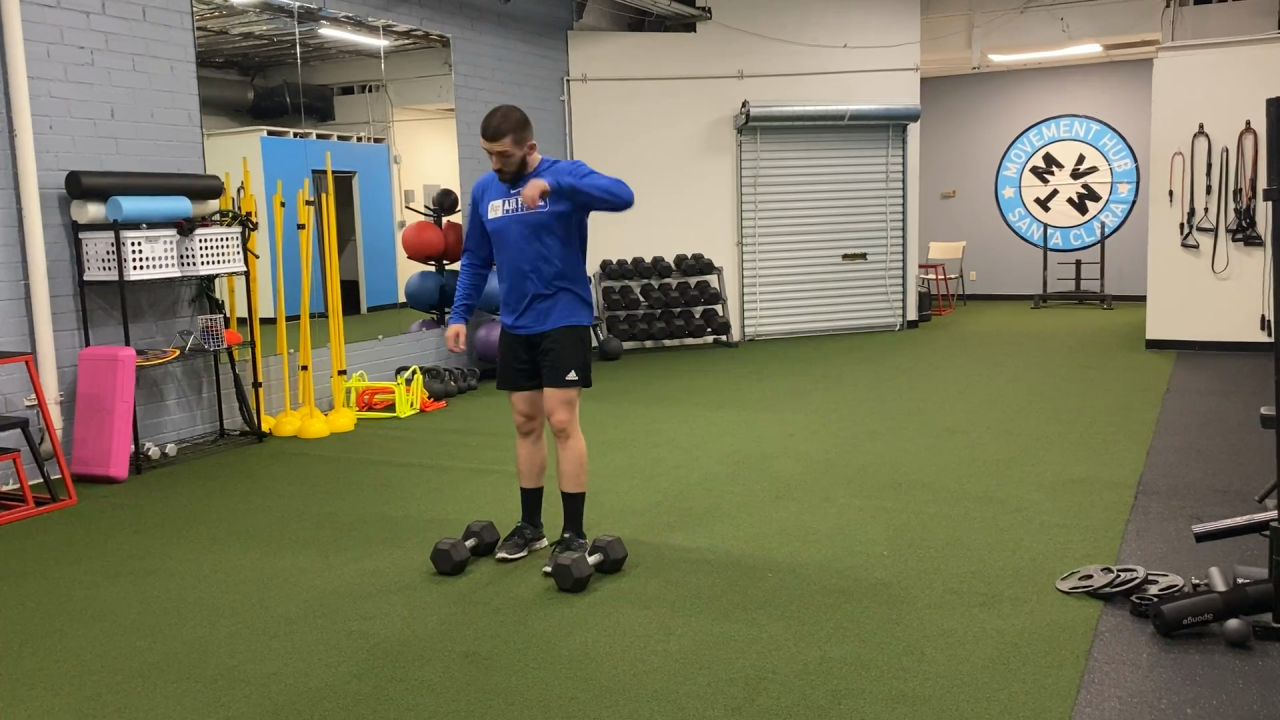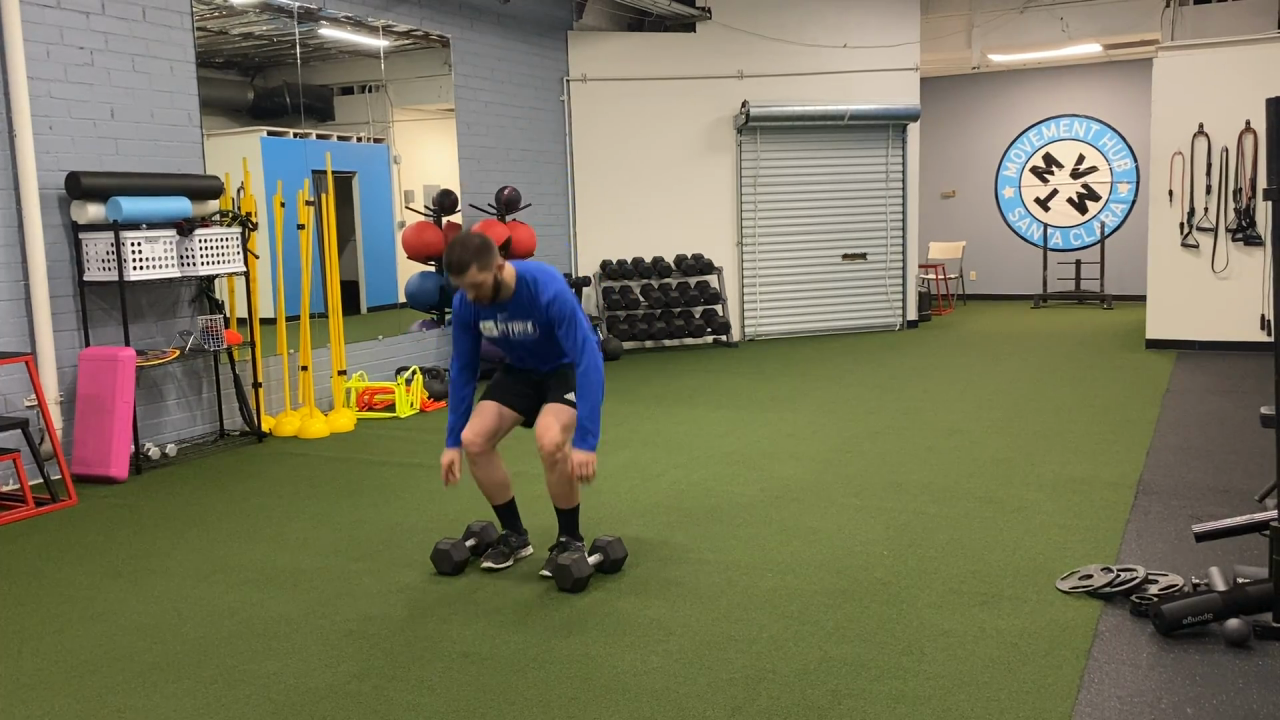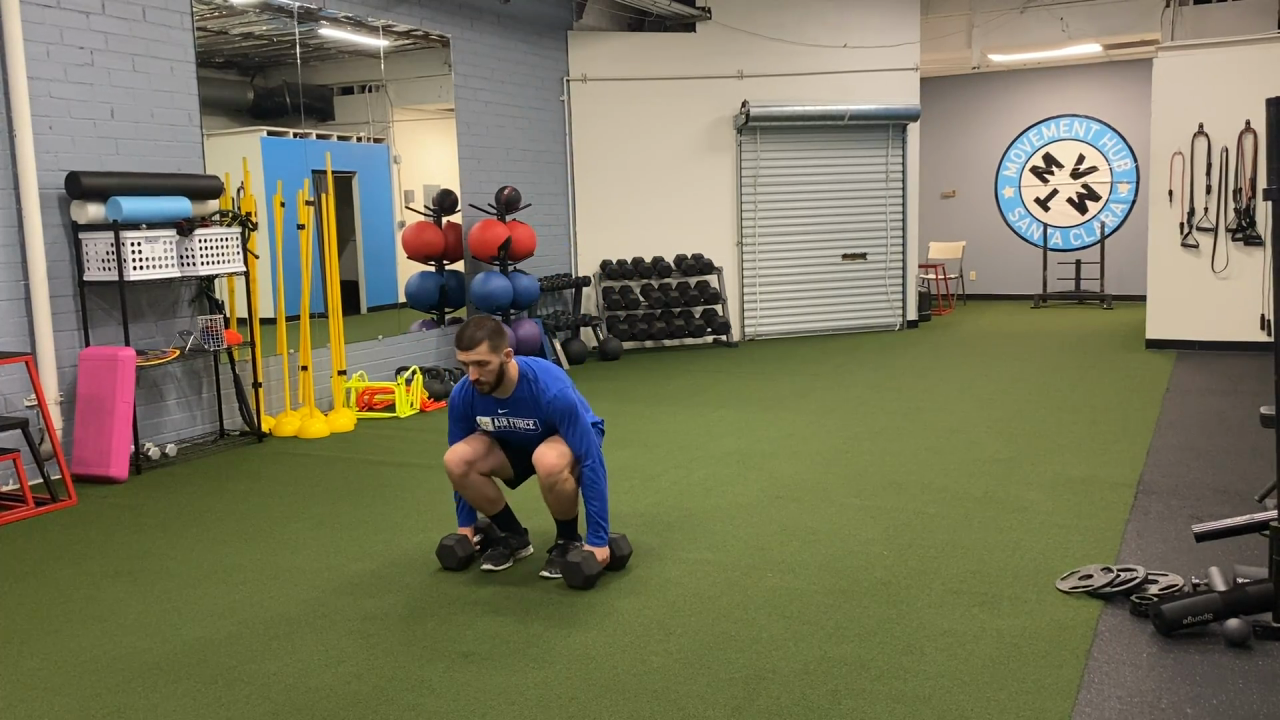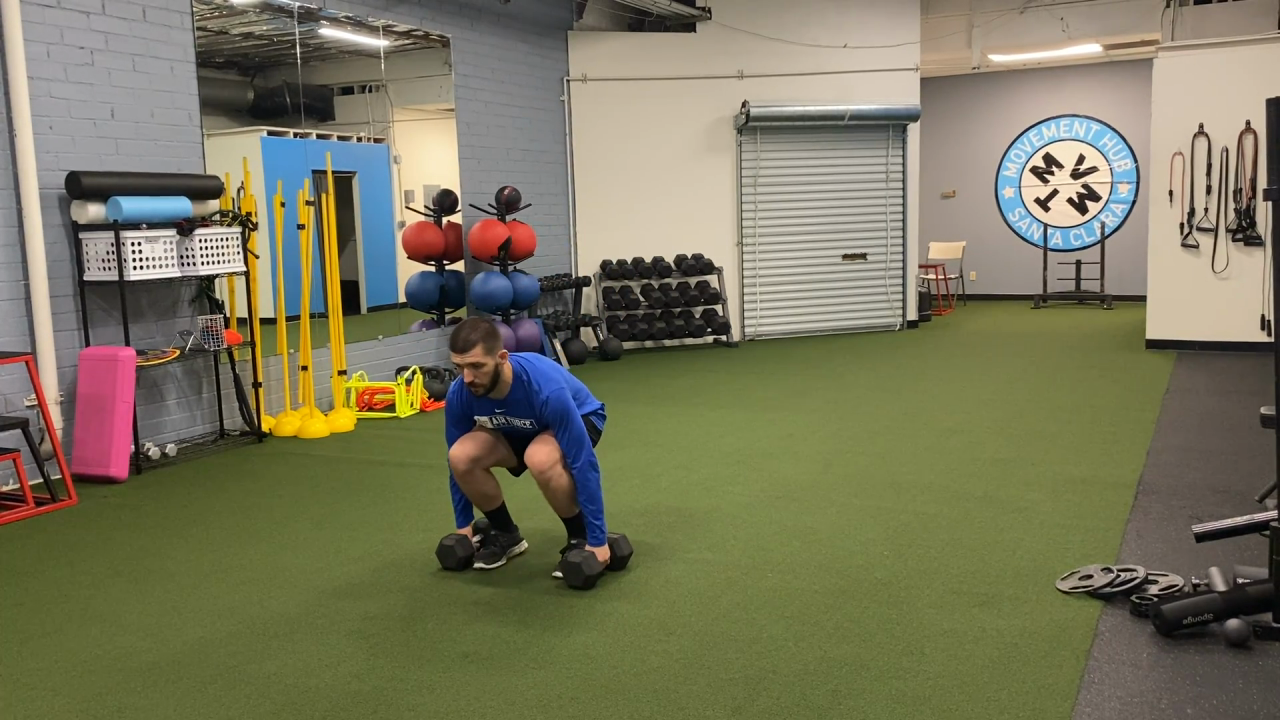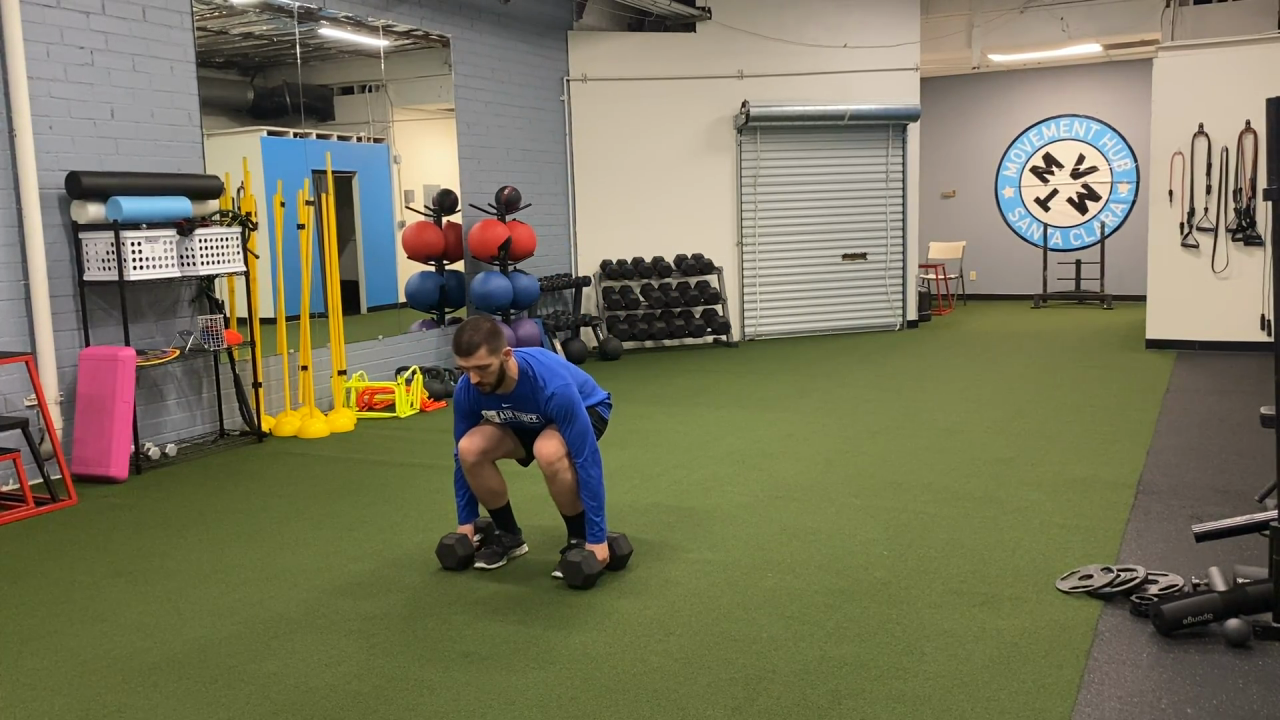
dt=1s
person 1, frame 1
left shoulder: (565, 177)
right shoulder: (483, 192)
left elbow: (622, 196)
right elbow: (475, 260)
left wrist: (552, 181)
right wrist: (459, 314)
left hip: (564, 321)
right hip: (515, 326)
left knee: (562, 423)
right knee: (526, 425)
left ankle: (574, 533)
right ankle: (531, 525)
person 1, frame 2
left shoulder: (548, 291)
right shoulder: (466, 301)
left elbow: (588, 362)
right elbow: (463, 369)
left wrist: (585, 441)
right wrist: (453, 441)
left hip: (568, 366)
right hip: (520, 369)
left knee: (550, 441)
right knee: (475, 441)
left ankle: (570, 539)
right ankle: (514, 534)
person 1, frame 3
left shoulder: (552, 390)
right shoulder: (463, 395)
left elbow: (591, 461)
right elbow: (462, 455)
left wrist: (598, 539)
right wrist: (466, 524)
left hip: (571, 444)
right hip: (516, 444)
left knee: (549, 463)
right knee: (455, 461)
left ankle: (568, 541)
right ankle: (513, 536)
person 1, frame 4
left shoulder: (547, 391)
right shoulder: (459, 395)
left elbow: (583, 463)
right elbow: (455, 460)
left wrist: (597, 540)
right wrist: (463, 525)
left hip: (580, 417)
left knee: (540, 459)
right knee: (461, 457)
left ankle: (579, 539)
right ankle: (505, 534)
person 1, frame 5
left shoulder: (553, 386)
right shoulder: (467, 391)
left elbow: (586, 460)
right elbow: (461, 456)
left wrist: (597, 537)
right wrist: (466, 521)
left hip: (585, 409)
left knee: (549, 452)
right knee: (470, 449)
left ankle: (580, 539)
right ankle: (508, 535)
